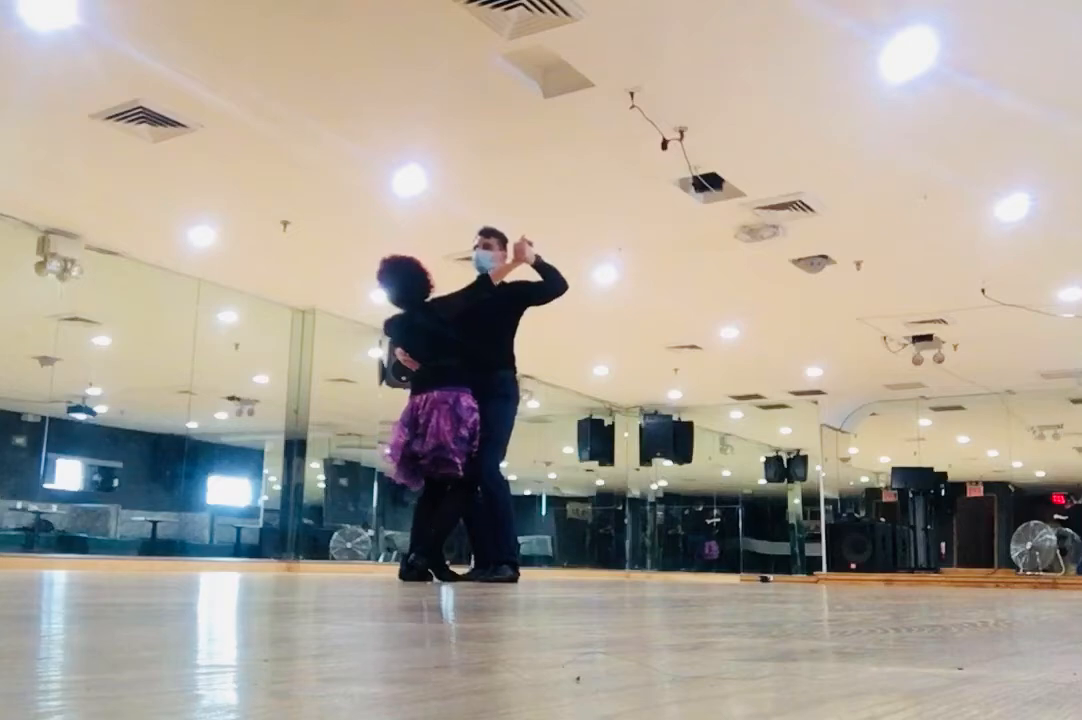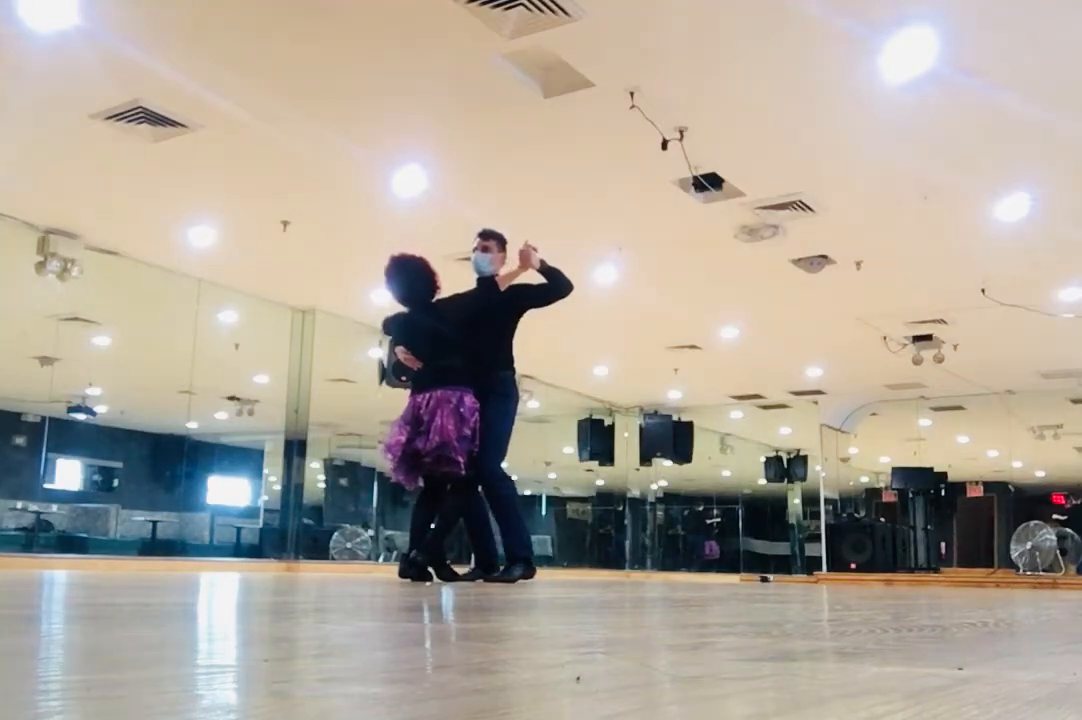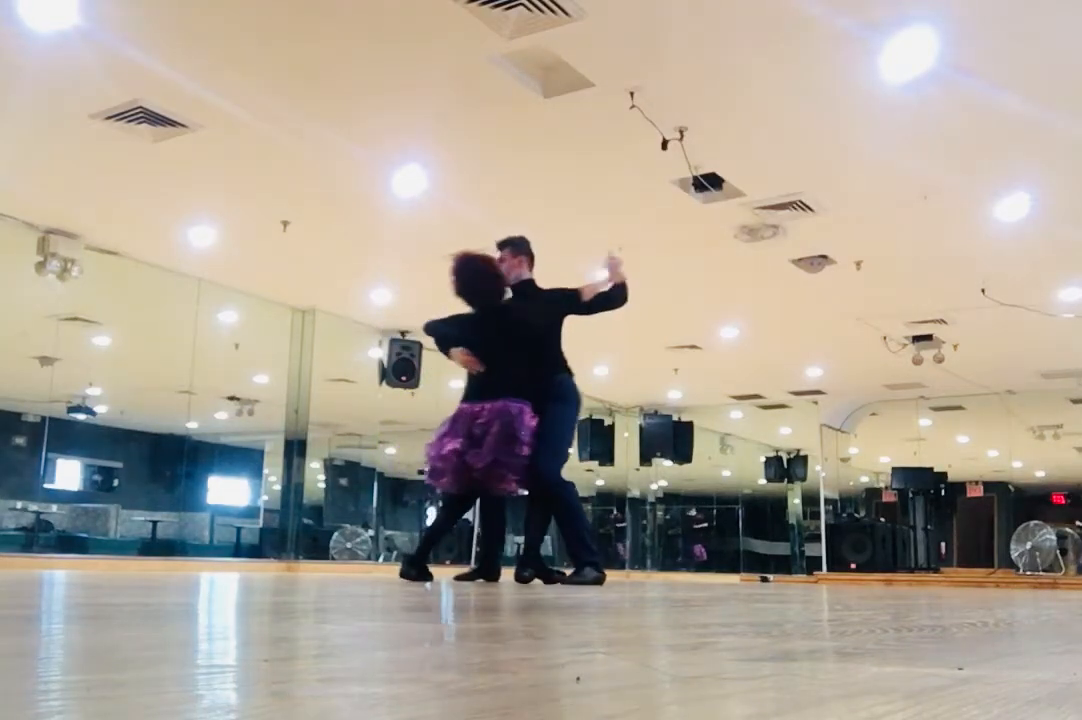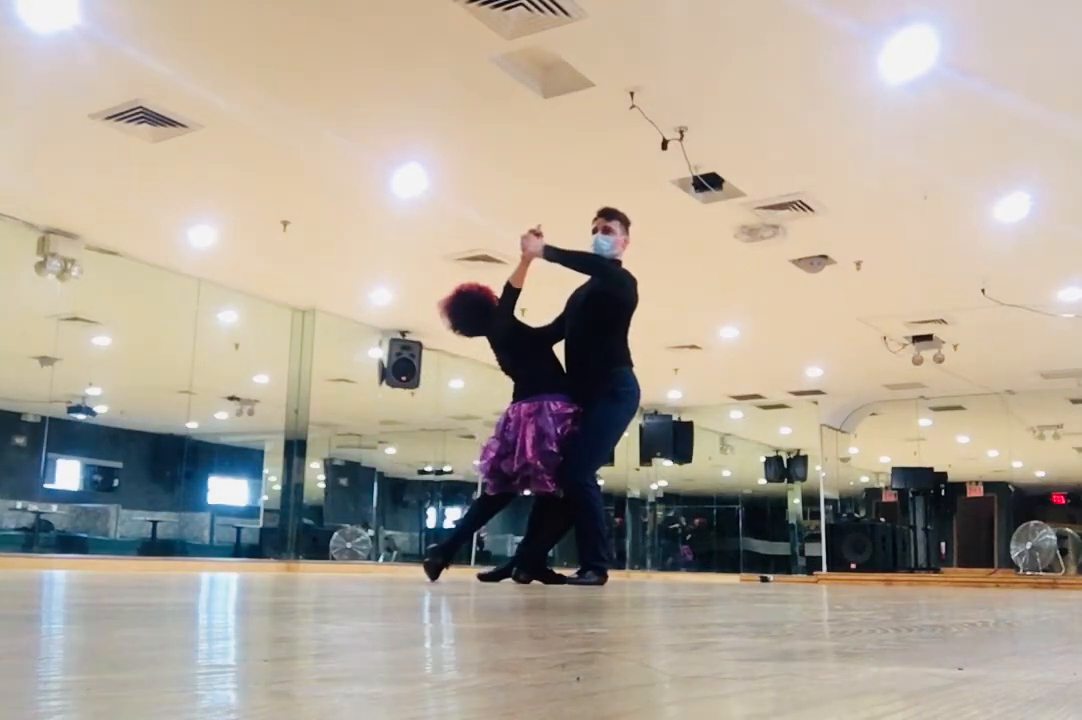
dt=1s
person 1, frame 1
left shoulder: (513, 292)
right shoulder: (459, 299)
left elbow: (558, 286)
left wrist: (533, 260)
left hip: (498, 388)
left knee: (486, 468)
right knee: (464, 473)
left ankle: (507, 560)
right ankle: (485, 560)
person 1, frame 2
left shoulder: (513, 294)
right shoulder: (458, 302)
left elbow: (563, 287)
left wrist: (537, 264)
right wrist: (405, 348)
left hip: (497, 389)
left knee: (488, 467)
left ankle: (520, 557)
right ankle: (486, 561)
person 1, frame 3
left shoulder: (553, 299)
left elbow: (613, 301)
left wrist: (617, 280)
right wrist: (456, 352)
left hip: (557, 396)
left knee: (546, 473)
left ankle: (589, 562)
right ankle: (532, 559)
person 1, frame 4
left shoulder: (620, 281)
right shoulder: (582, 293)
left elbow: (599, 266)
right elbow: (555, 331)
left wrist: (544, 251)
left hip: (613, 390)
right hip: (584, 393)
left knee: (577, 473)
right knee: (560, 474)
left ankle: (594, 566)
right ankle: (528, 560)
person 2, frame 1
left shoulder: (395, 325)
right shoulder: (437, 311)
right elbow: (478, 290)
right wrist: (517, 261)
left hip: (421, 402)
right hip: (453, 399)
left knee: (434, 484)
right knee: (463, 480)
left ankle: (414, 558)
right ankle: (429, 552)
person 2, frame 2
left shoulder: (398, 322)
right shoulder: (442, 313)
right elbow: (484, 295)
left hip: (421, 402)
right hip: (454, 400)
left knee: (431, 484)
right knee: (462, 479)
left ankle: (413, 557)
right ankle: (430, 549)
person 2, frame 3
left shoulder: (464, 324)
right shoulder: (516, 316)
left elbow: (433, 329)
left hip: (475, 411)
right hip: (512, 410)
left knee: (464, 490)
right knee: (493, 487)
left ankle: (418, 559)
right ankle: (487, 563)
person 2, frame 4
left shoulder: (504, 335)
right shoulder: (501, 327)
left elbow: (550, 334)
right elbow: (509, 297)
right wrist: (527, 258)
left hip: (529, 411)
right hip: (547, 410)
left knee: (501, 490)
right knee: (551, 489)
left ankle: (444, 551)
right ankle: (529, 561)
